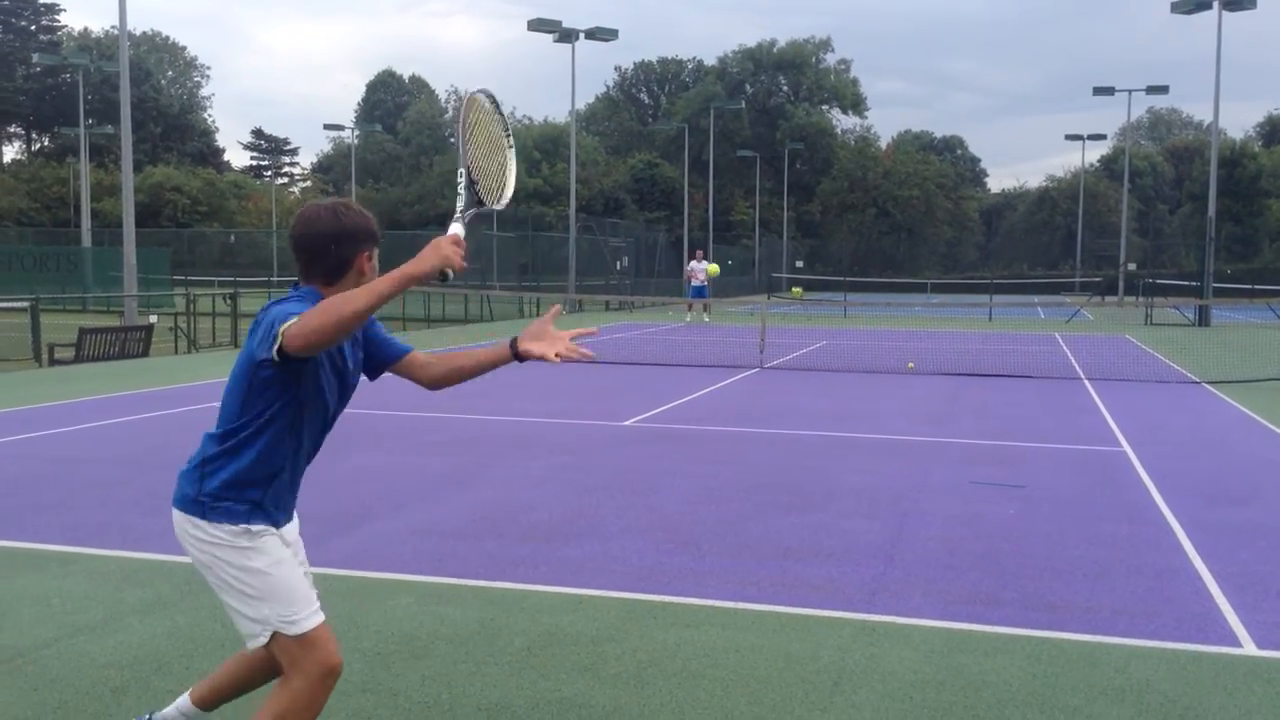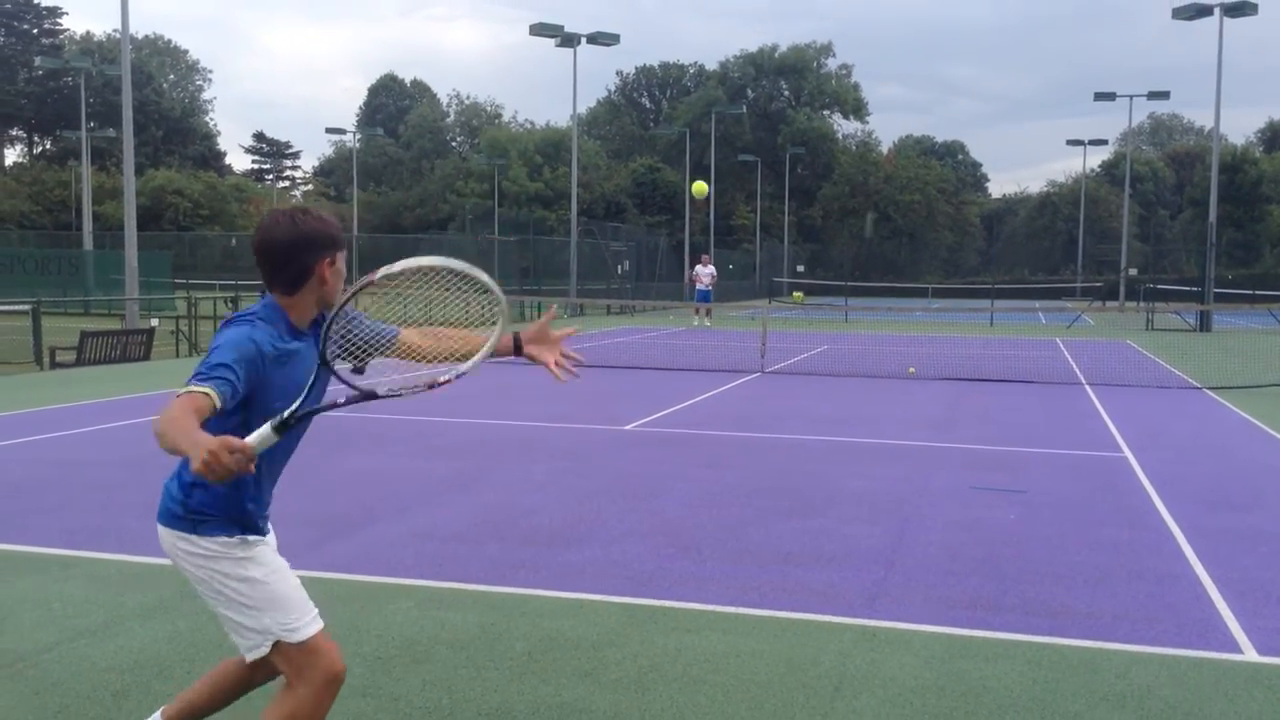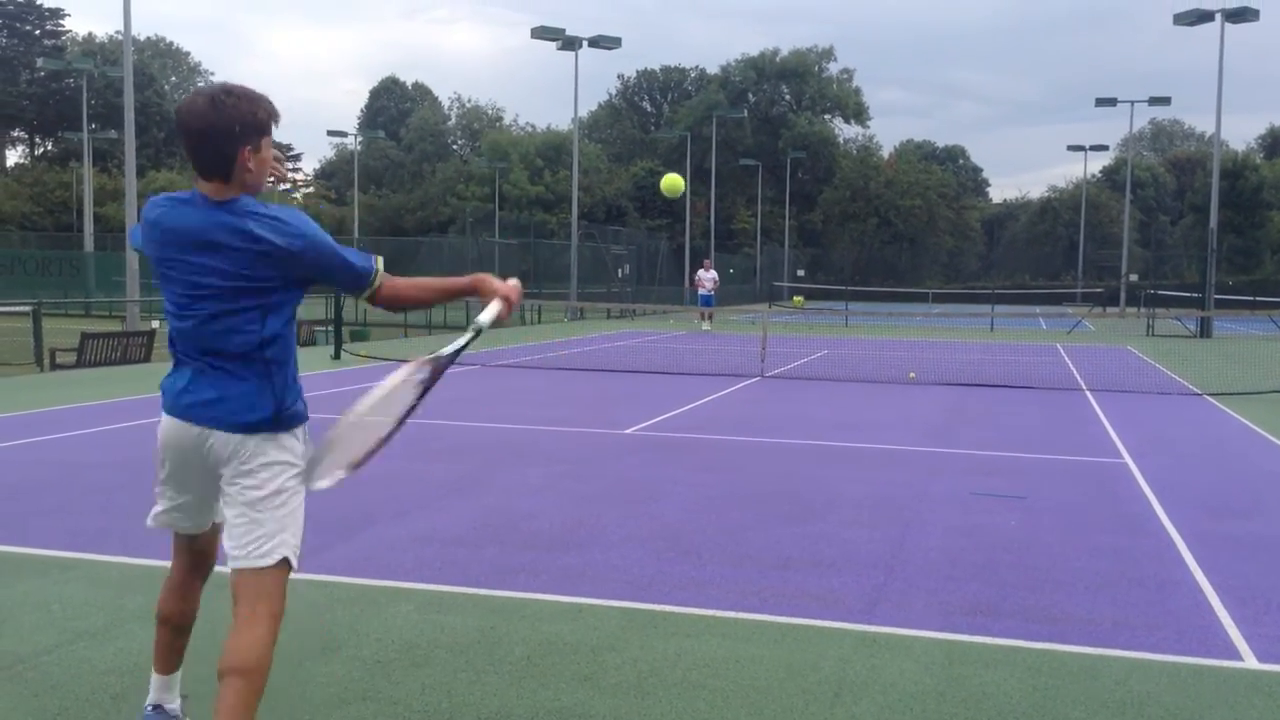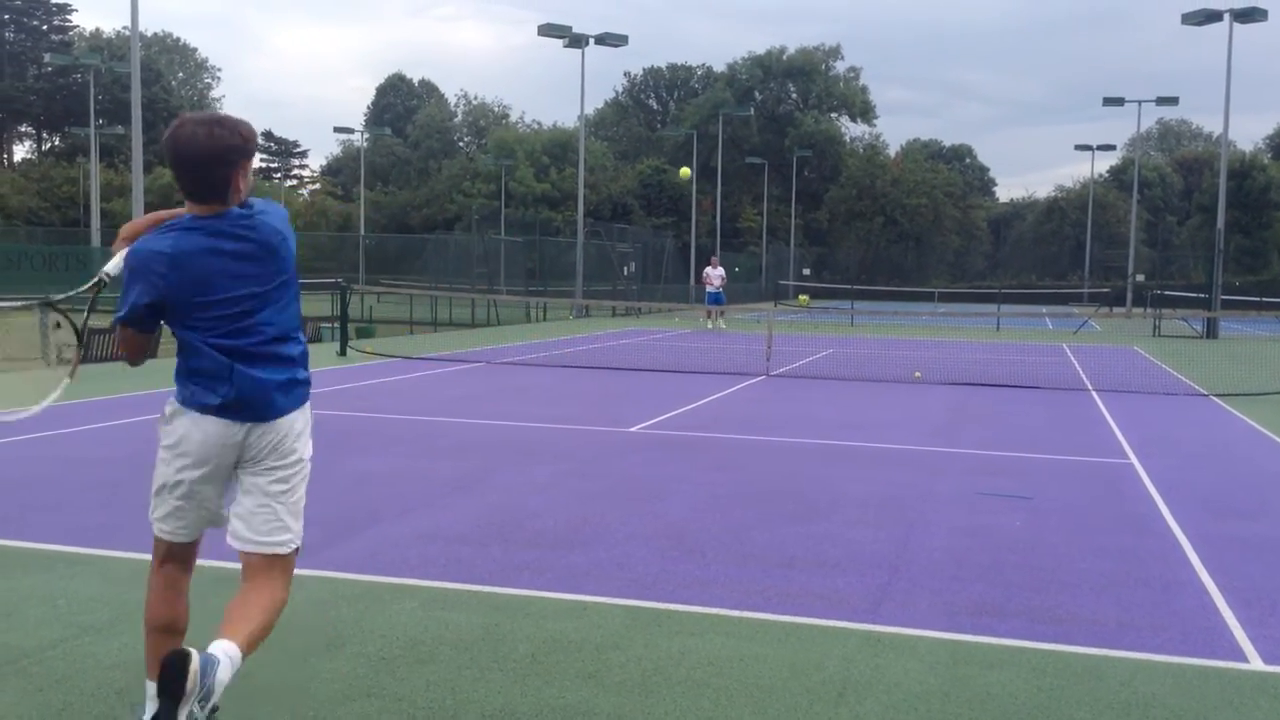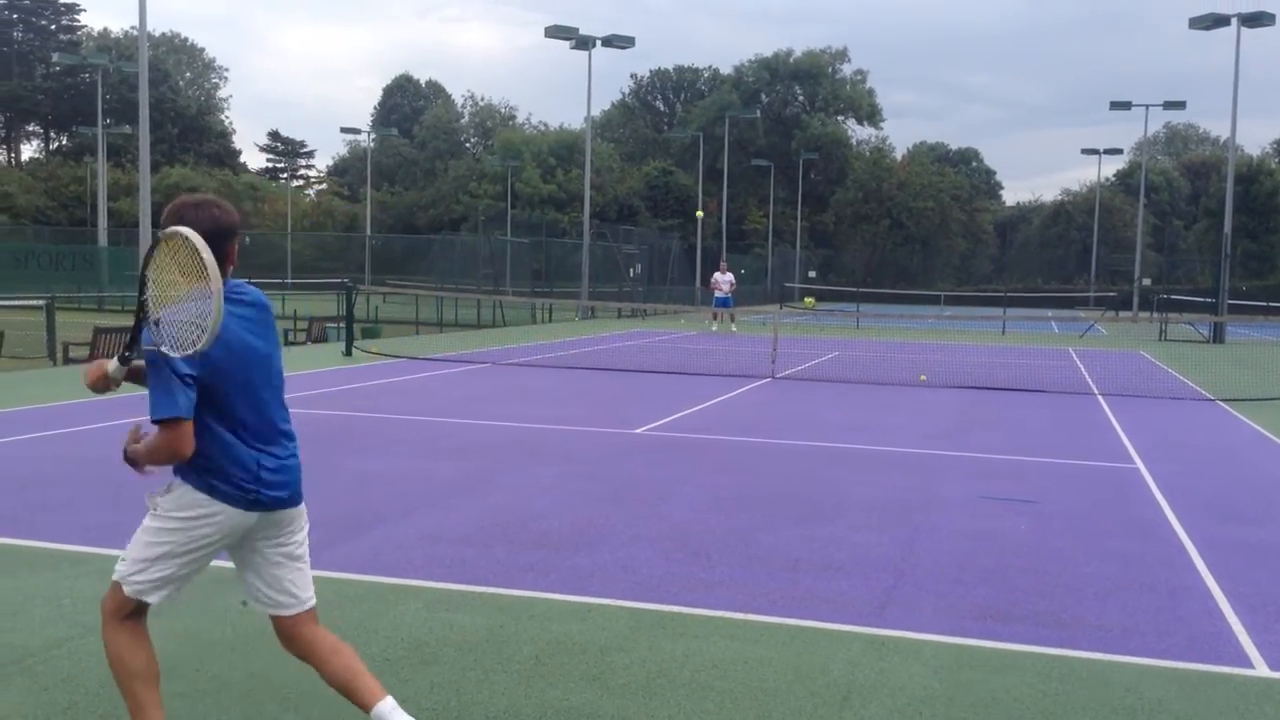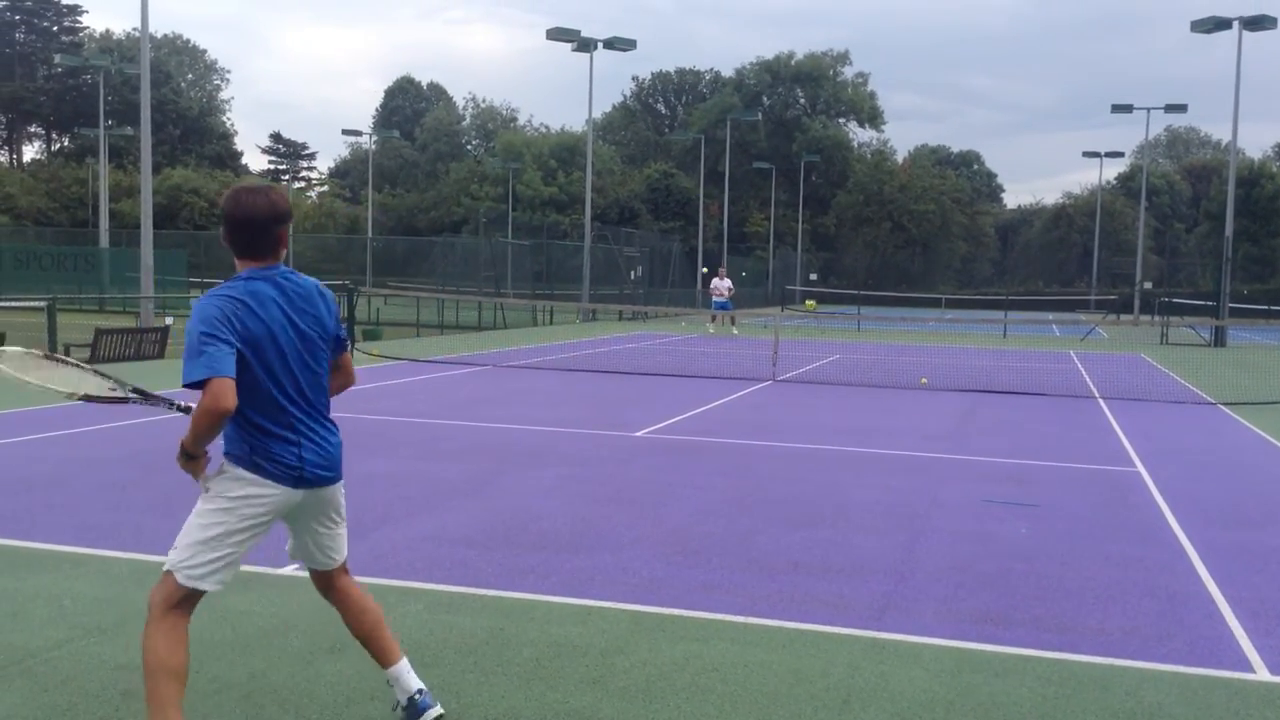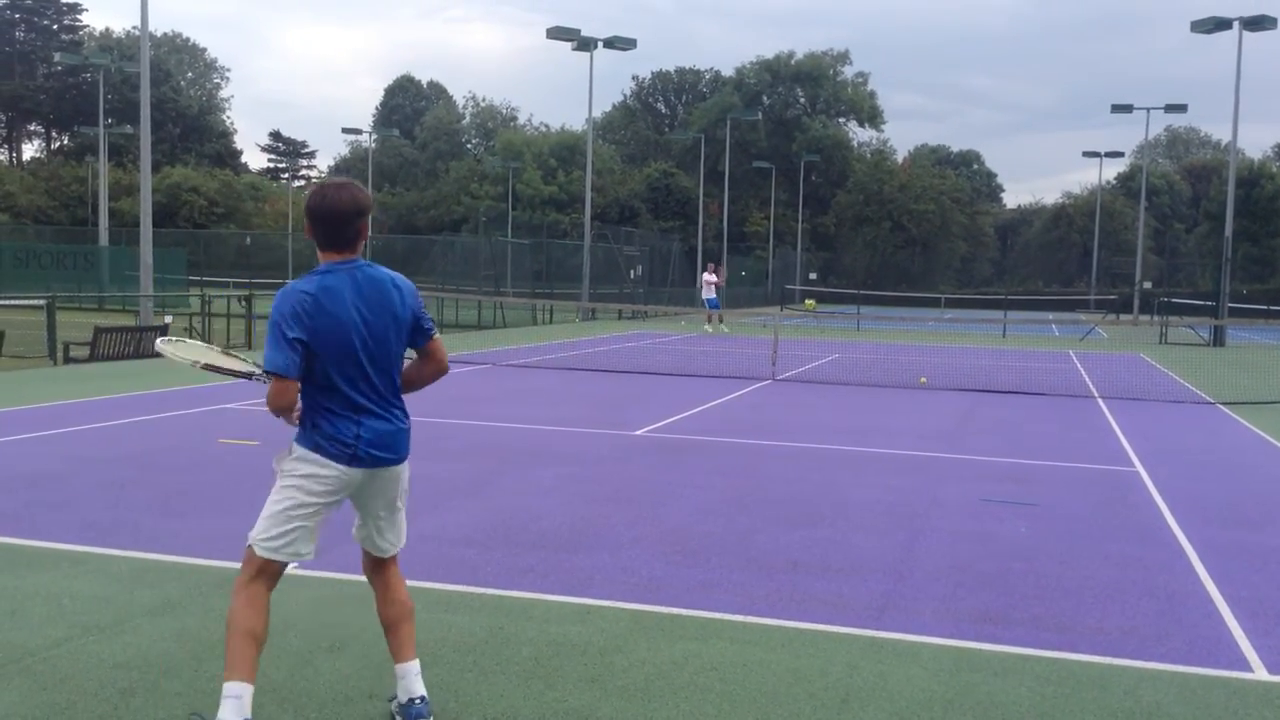
dt=0.2s
person 1, frame 1
left shoulder: (352, 326)
right shoulder: (286, 318)
left elbow: (429, 371)
right elbow: (305, 339)
left wrist: (518, 348)
right wrist: (409, 272)
left hip: (266, 509)
right hip: (224, 516)
left knee: (293, 648)
right knee: (318, 662)
person 1, frame 2
left shoulder: (322, 328)
right shoulder: (246, 341)
left elbow: (418, 345)
right elbow: (171, 419)
left wrist: (518, 344)
right wrist: (199, 444)
left hip: (239, 525)
right hip: (211, 531)
left knee: (278, 655)
right knee: (319, 669)
person 1, frame 3
left shoulder: (158, 216)
right shoulder: (286, 234)
right elbow: (388, 293)
left wrist: (242, 189)
right wrist: (477, 285)
left hip: (183, 419)
right hip: (259, 430)
left knee: (191, 562)
right knee: (257, 604)
person 1, frame 4
left shoulder: (150, 257)
right shoulder: (272, 223)
left elbow: (132, 351)
right wrist: (158, 223)
left hip: (202, 420)
right hip: (279, 419)
left knee: (171, 565)
right knee: (268, 577)
right ankle: (214, 664)
person 1, frame 5
right shoulder: (254, 302)
left elbow: (180, 445)
left wrist: (137, 452)
right wrist: (124, 370)
left hip: (209, 496)
right hip: (279, 493)
left knee: (120, 613)
right knee: (300, 631)
person 1, frame 6
left shoulder: (217, 308)
right shoulder: (318, 296)
left elbow: (220, 401)
right elbow: (344, 376)
left wrist: (189, 444)
left hip: (256, 475)
right hip: (323, 468)
left knee: (168, 607)
right knee: (336, 580)
person 1, frame 7
left shoulder: (296, 301)
right shoulder: (399, 288)
left elbow: (282, 399)
right elbow: (436, 364)
left wrist: (286, 408)
left hip: (322, 456)
right hip: (388, 452)
left knee: (255, 578)
right knee: (384, 567)
